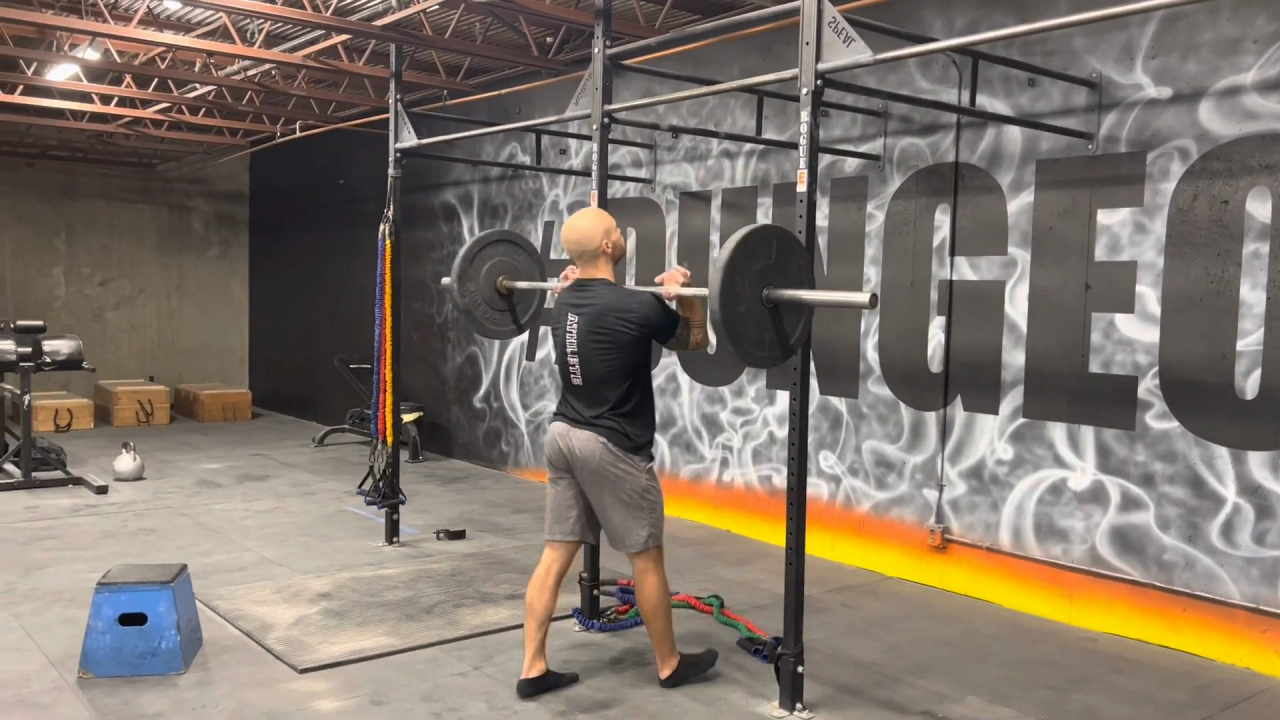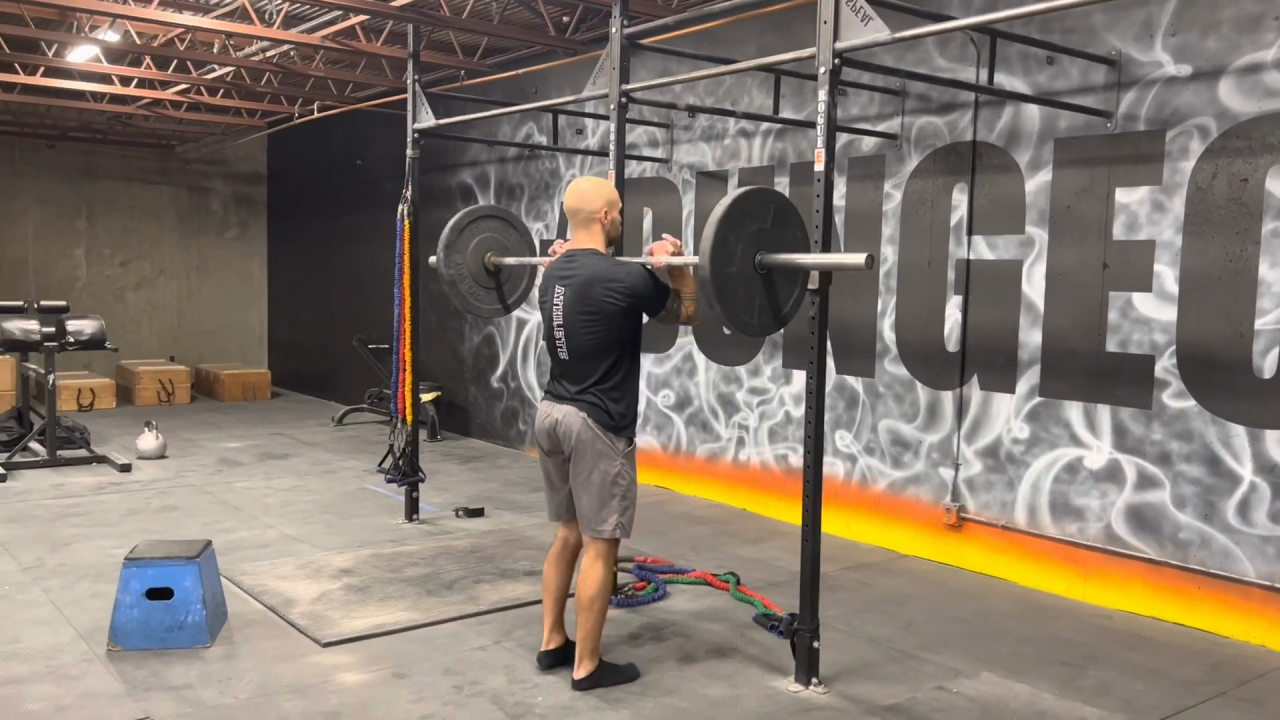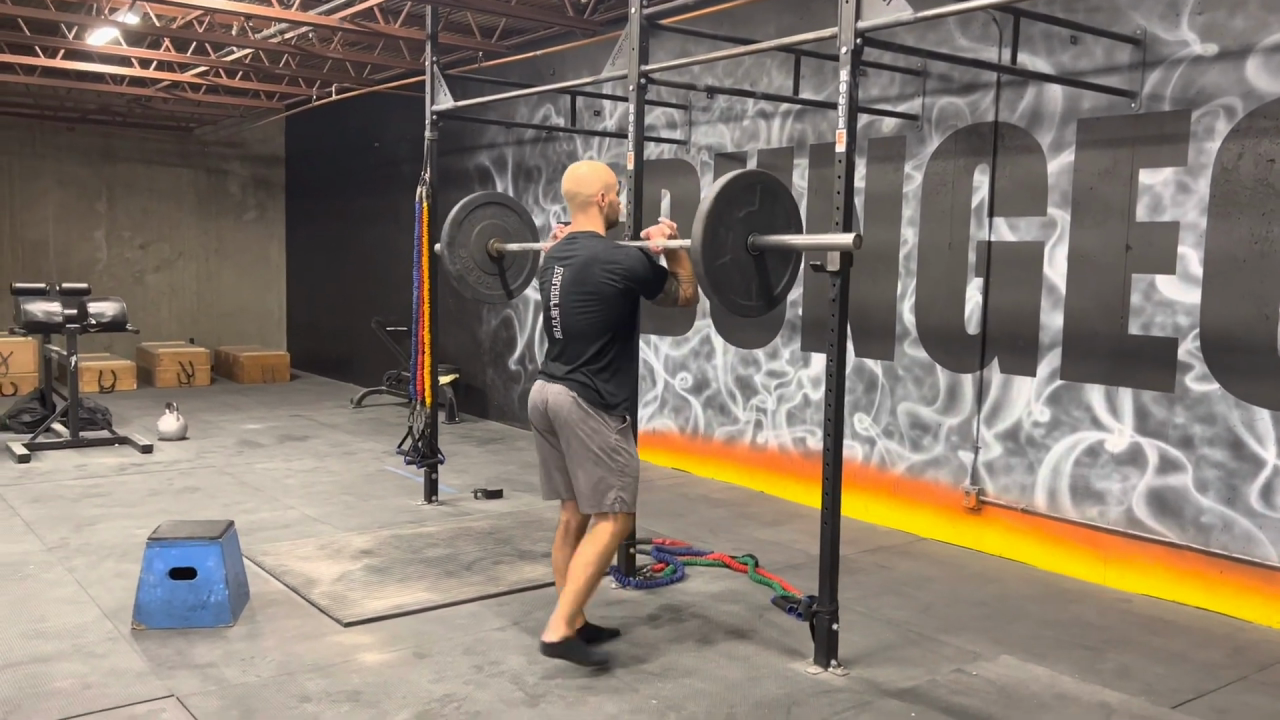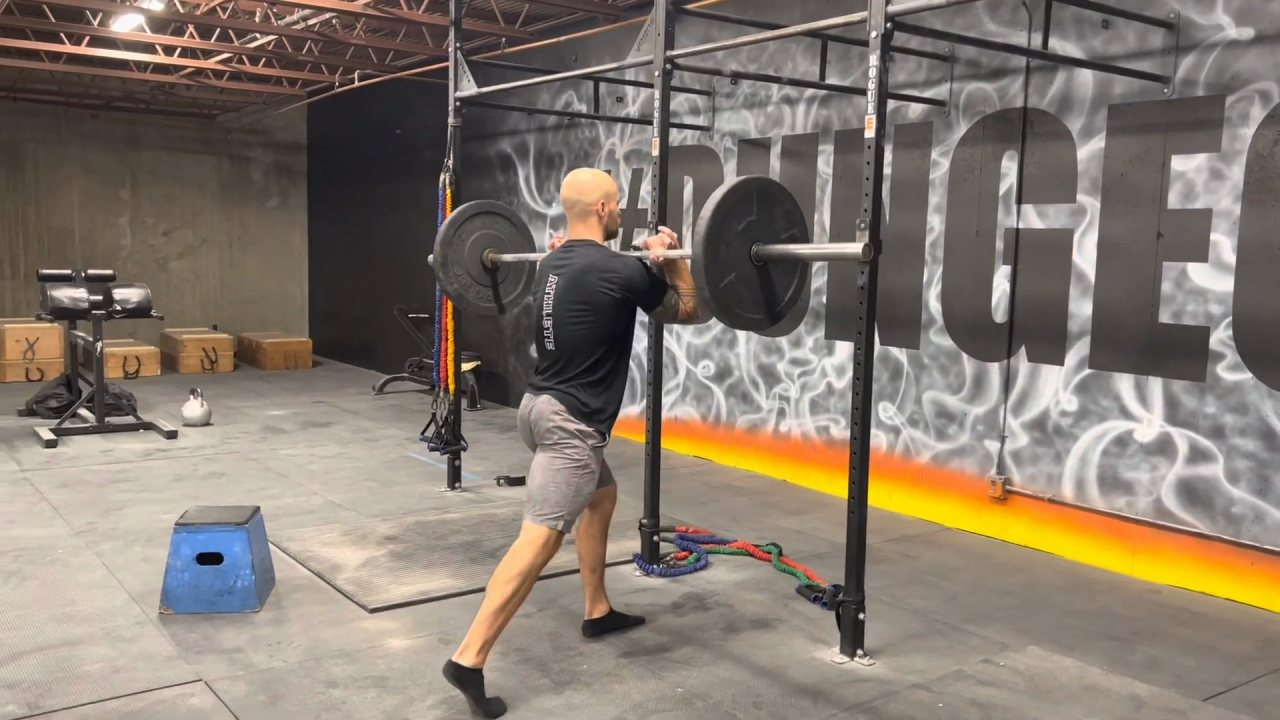
dt=0.7s
person 1, frame 1
left shoulder: (564, 301)
right shoulder: (637, 307)
right elbow: (696, 340)
right wrist: (684, 296)
left hip: (563, 436)
right hip: (612, 448)
left knee: (556, 554)
right knee: (647, 557)
left ankle: (533, 668)
right ankle: (669, 664)
person 1, frame 2
left shoulder: (553, 273)
right shoulder: (625, 278)
right elbow: (687, 312)
right wrist: (675, 264)
left hip: (551, 413)
right hip: (597, 425)
left knee: (570, 534)
right knee: (600, 546)
left ankle: (552, 642)
right ankle: (586, 665)
person 1, frame 3
left shoulder: (554, 256)
right shoulder: (622, 261)
right elbow: (685, 295)
right wrist: (671, 247)
left hip: (544, 392)
right hip: (588, 403)
left knee: (575, 514)
right knee: (613, 519)
left ankle: (575, 621)
right ankle: (561, 629)
person 1, frame 4
left shoulder: (552, 264)
right shoulder: (621, 270)
right elbow: (687, 310)
right wrist: (670, 257)
left hip: (540, 404)
right hip: (571, 419)
left knee: (601, 497)
right knee: (538, 538)
left ankle: (597, 610)
right ankle: (469, 658)
